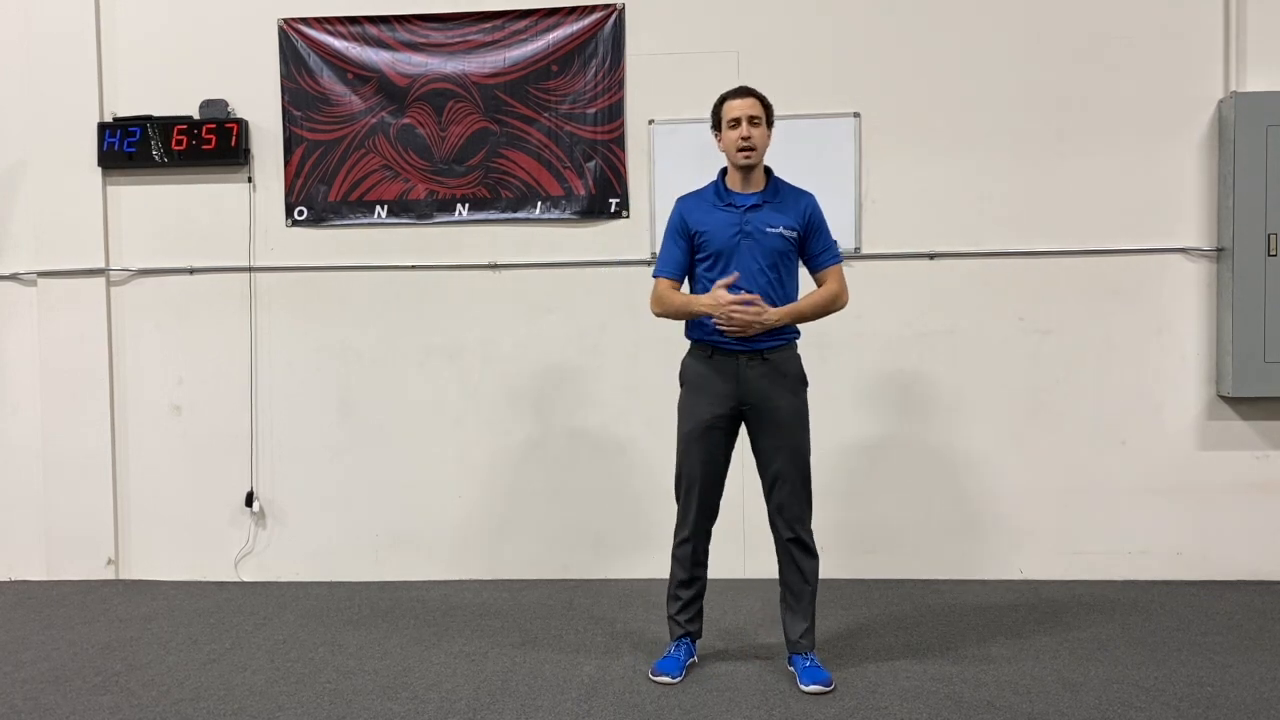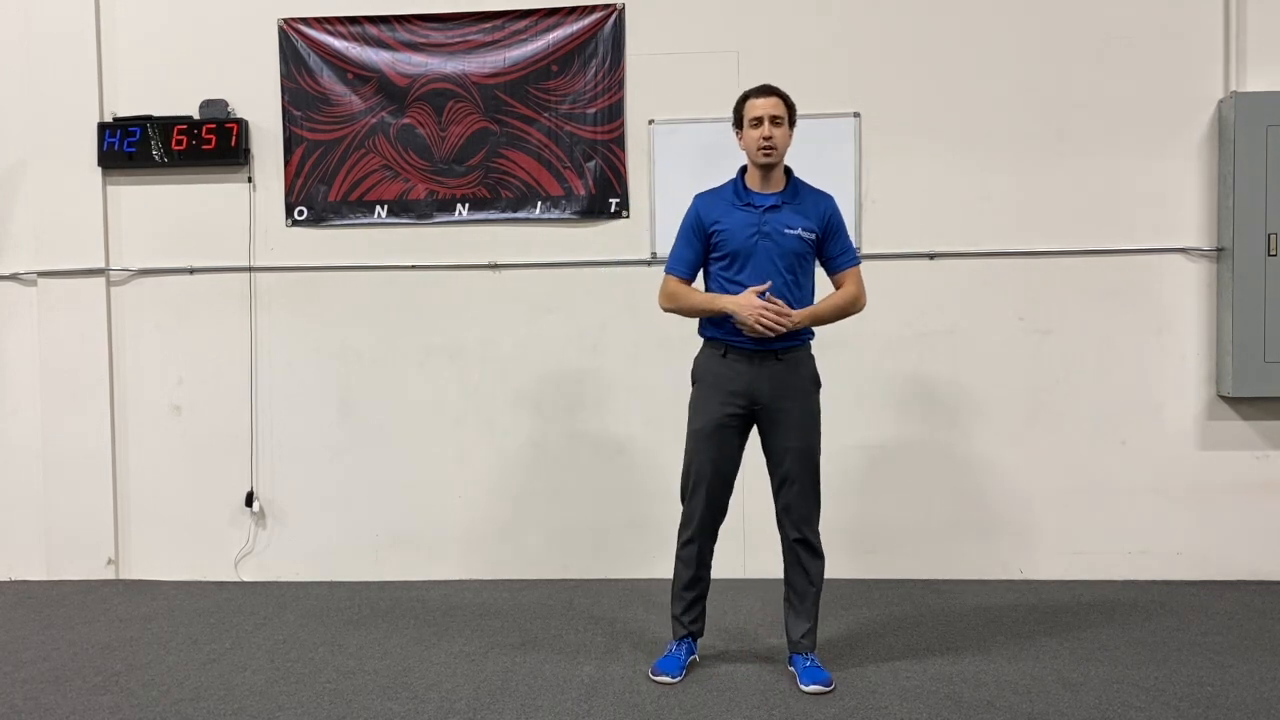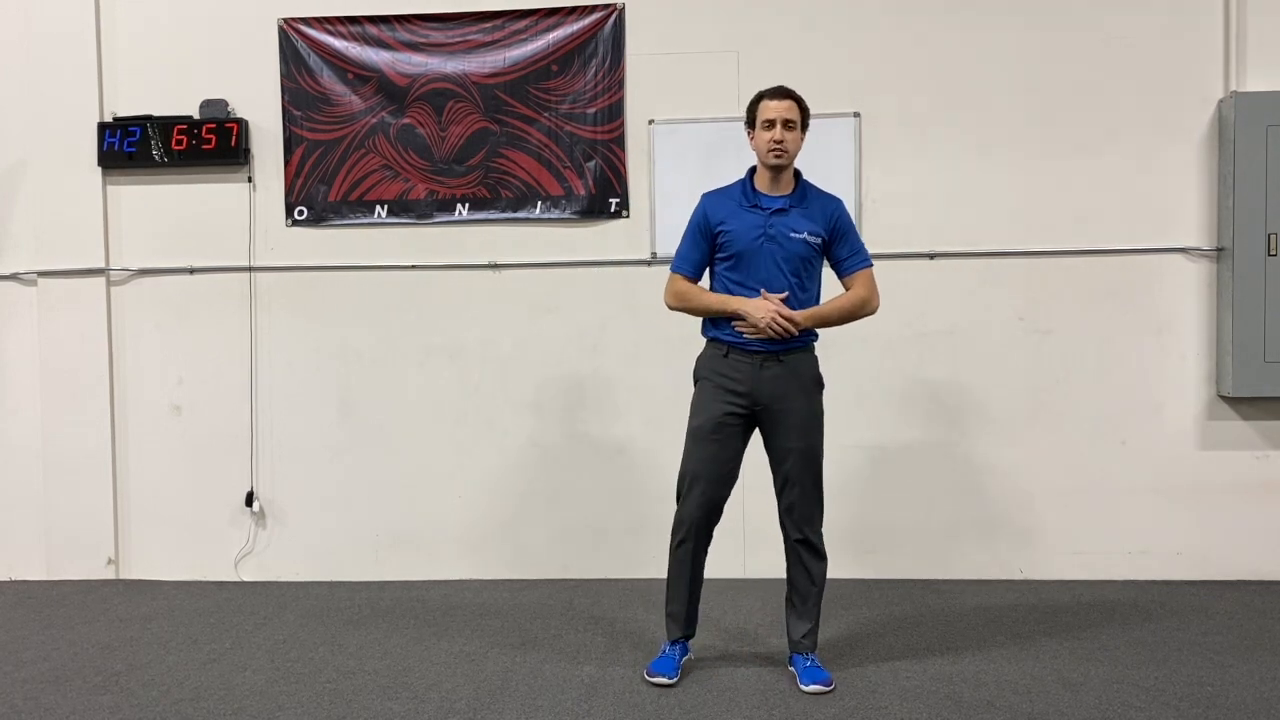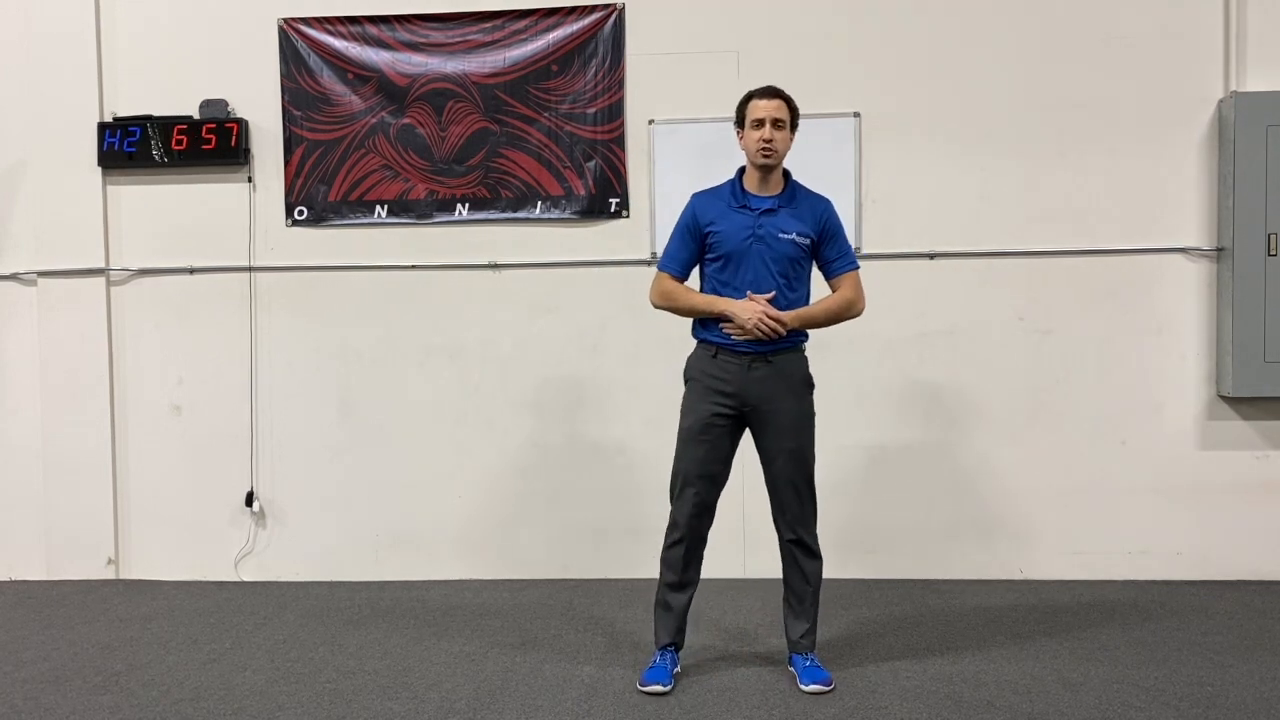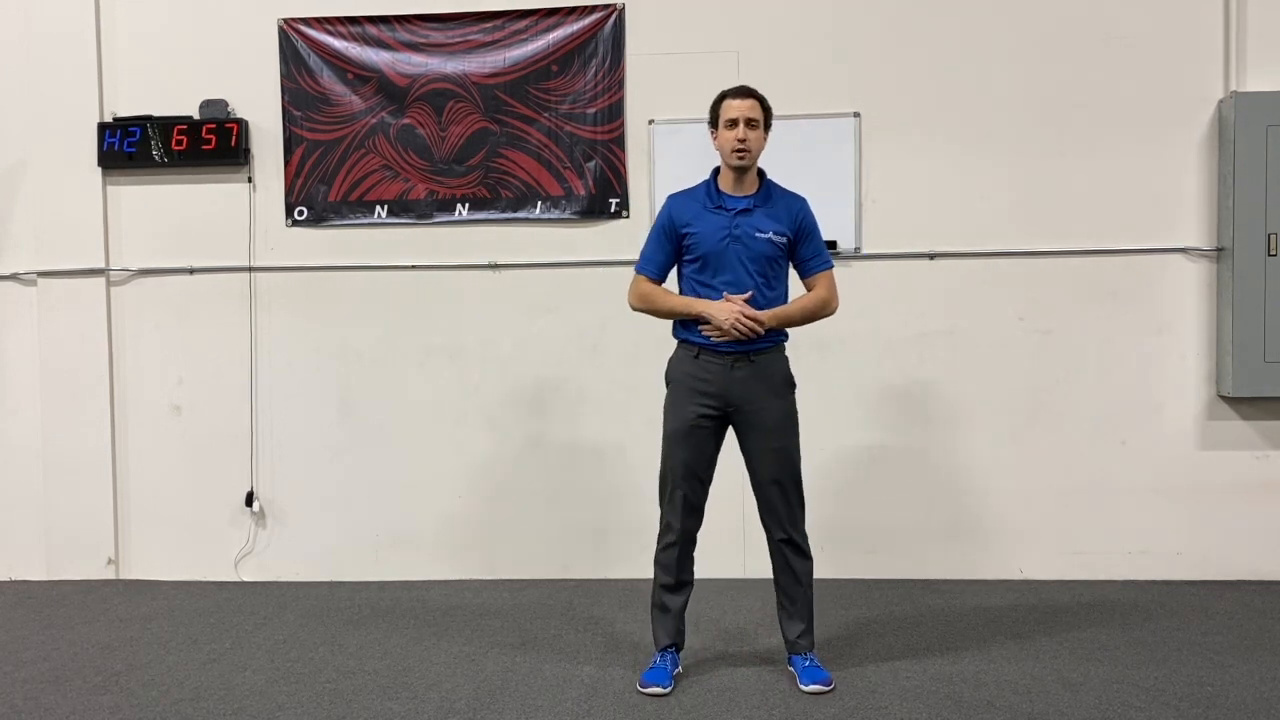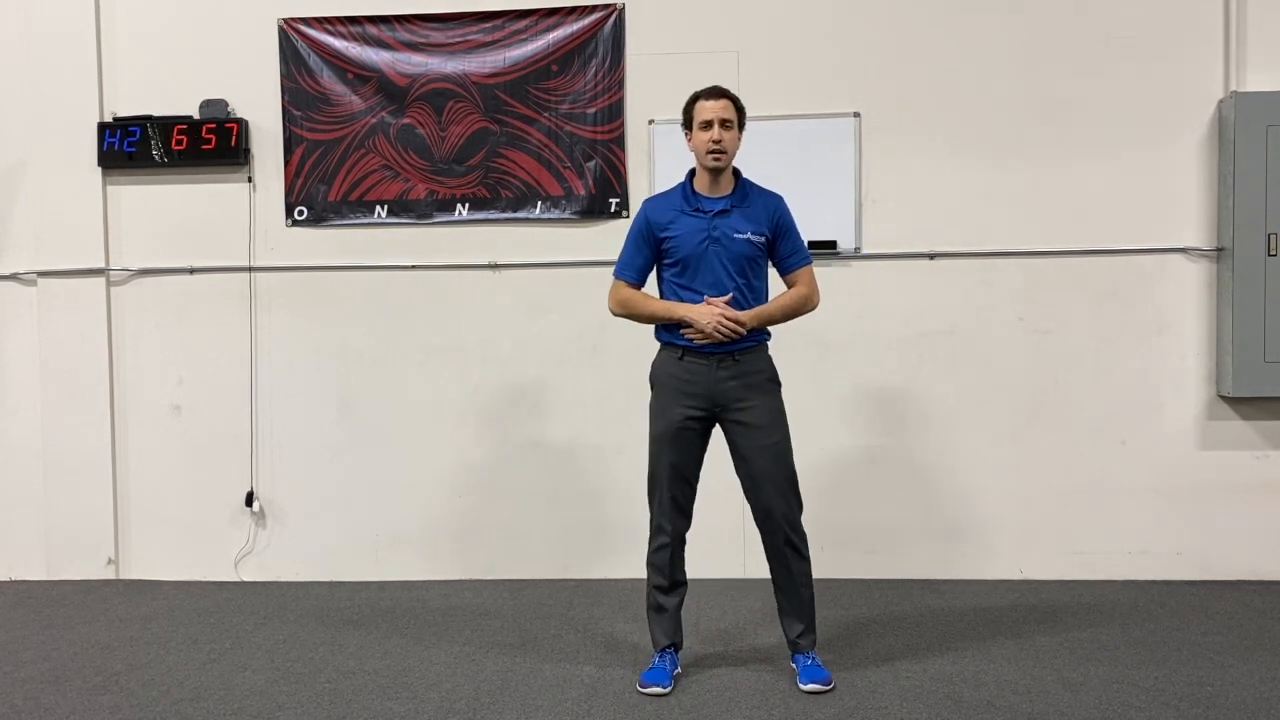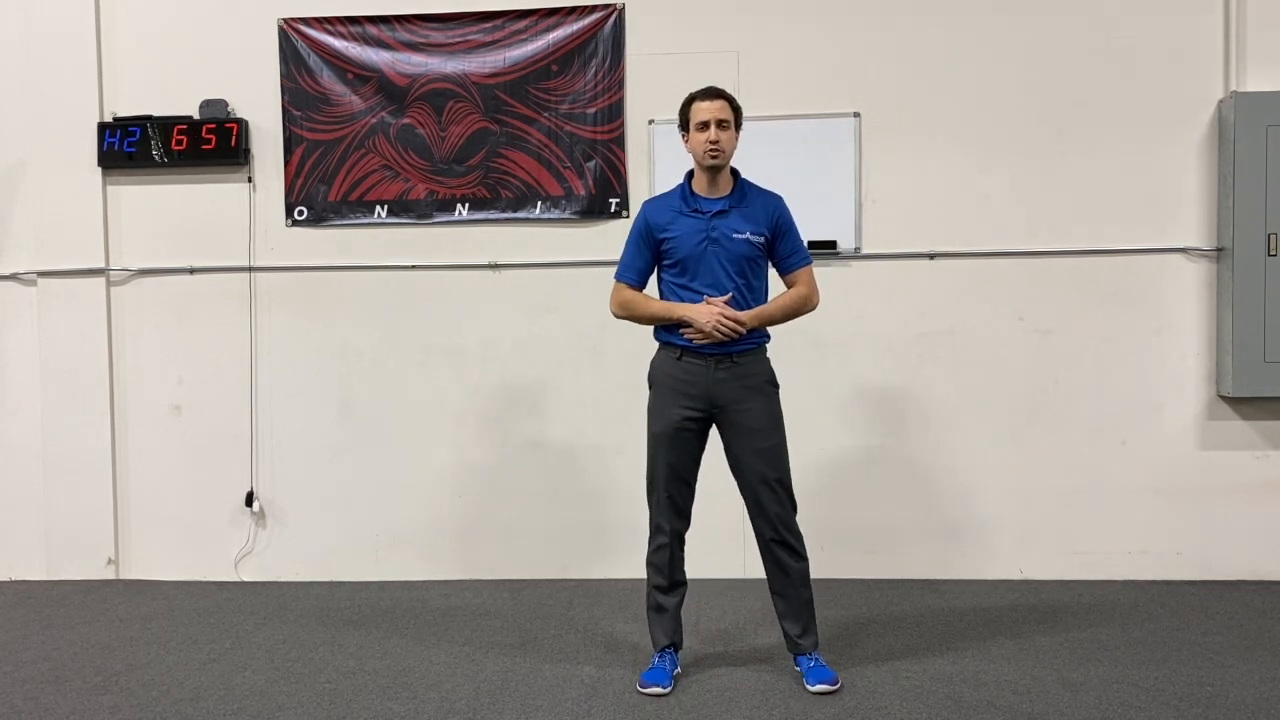
dt=0.2s
person 1, frame 1
left shoulder: (800, 206)
right shoulder: (690, 209)
left elbow: (835, 291)
right elbow: (662, 299)
left wrist: (778, 315)
right wrist: (707, 302)
left hip: (777, 371)
right hip: (708, 371)
left knee: (792, 516)
right knee: (694, 513)
left ankle: (801, 647)
right ankle: (683, 637)
person 1, frame 2
left shoulder: (818, 207)
right shoulder: (708, 206)
left elbow: (853, 293)
right elbow: (670, 294)
left wrist: (796, 316)
right wrist: (734, 304)
left hip: (791, 372)
right hip: (721, 370)
left knee: (799, 518)
right knee: (700, 511)
left ankle: (801, 648)
right ankle: (685, 636)
person 1, frame 3
left shoulder: (827, 210)
right shoulder: (715, 206)
left elbow: (865, 296)
right elbow: (676, 291)
left wrist: (797, 317)
right wrist: (744, 305)
left hip: (794, 373)
right hip: (723, 370)
left knee: (802, 518)
right knee: (695, 510)
left ankle: (803, 648)
right ankle: (677, 639)
person 1, frame 4
left shoulder: (816, 211)
right shoulder: (704, 207)
left elbow: (851, 298)
right elbow: (662, 291)
left wrist: (785, 318)
right wrist: (731, 306)
left hip: (784, 374)
right hip: (713, 371)
left knee: (796, 518)
right knee: (688, 515)
left ankle: (802, 648)
right ankle: (667, 647)
person 1, frame 5
left shoulder: (791, 209)
right shoulder: (680, 209)
left elbow: (824, 297)
right elbow: (641, 293)
left wrist: (764, 317)
right wrist: (708, 307)
left hip: (766, 373)
right hip: (695, 372)
left knee: (785, 517)
right knee: (679, 518)
left ankle: (800, 647)
right ankle: (667, 649)
person 1, frame 6
left shoulder: (768, 208)
right shoulder: (657, 211)
left elbow: (806, 292)
right elbow: (620, 298)
left wrist: (745, 317)
right wrist: (690, 311)
left hip: (750, 372)
right hip: (679, 374)
left knee: (781, 513)
right knee: (669, 518)
left ankle: (803, 647)
right ankle: (666, 649)
person 1, frame 7
left shoulder: (767, 208)
right shoulder: (656, 213)
left elbow: (805, 292)
right elbow: (622, 300)
left wrist: (744, 318)
right wrist: (689, 310)
left hip: (747, 374)
right hip: (677, 374)
left knee: (775, 515)
right knee: (667, 519)
left ankle: (805, 647)
right ankle: (666, 648)
